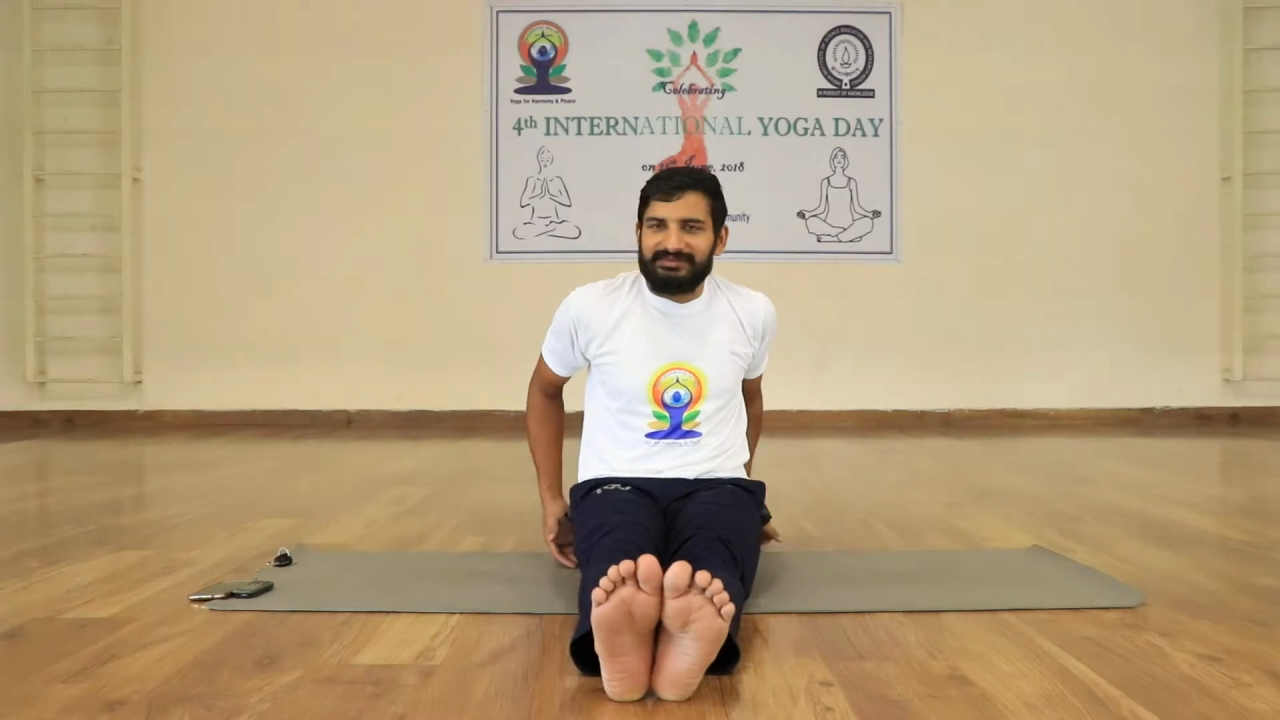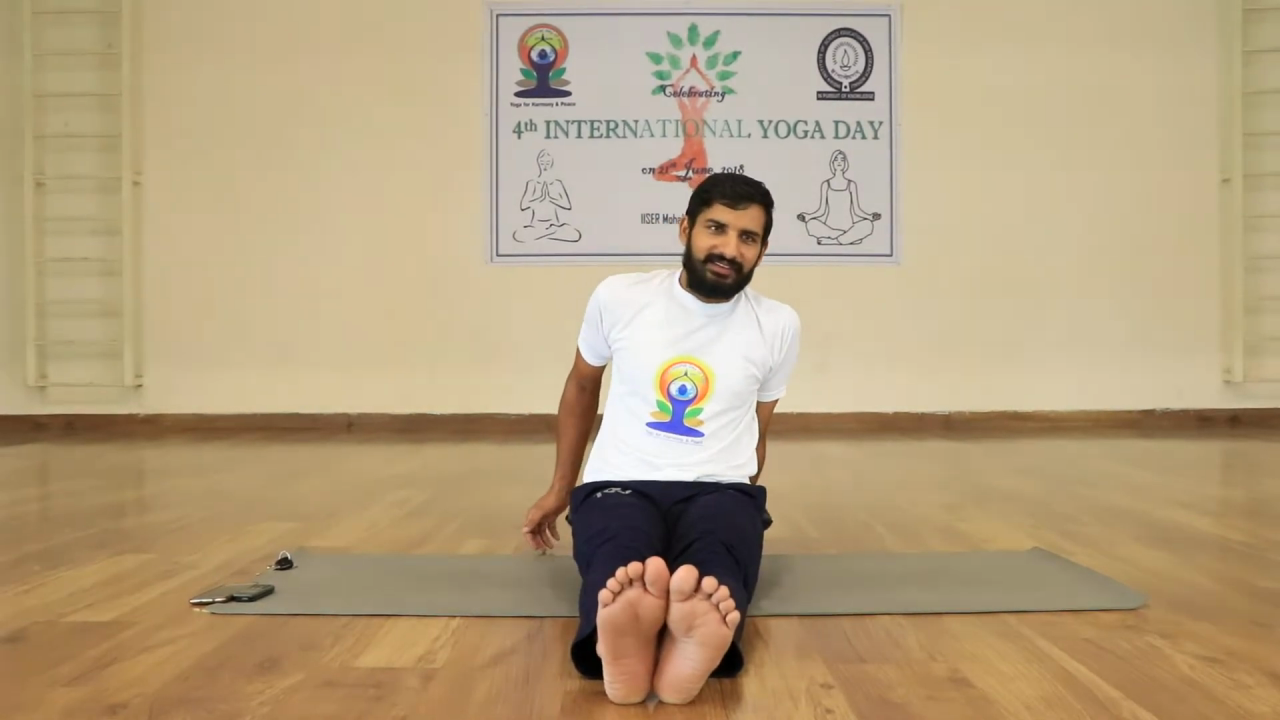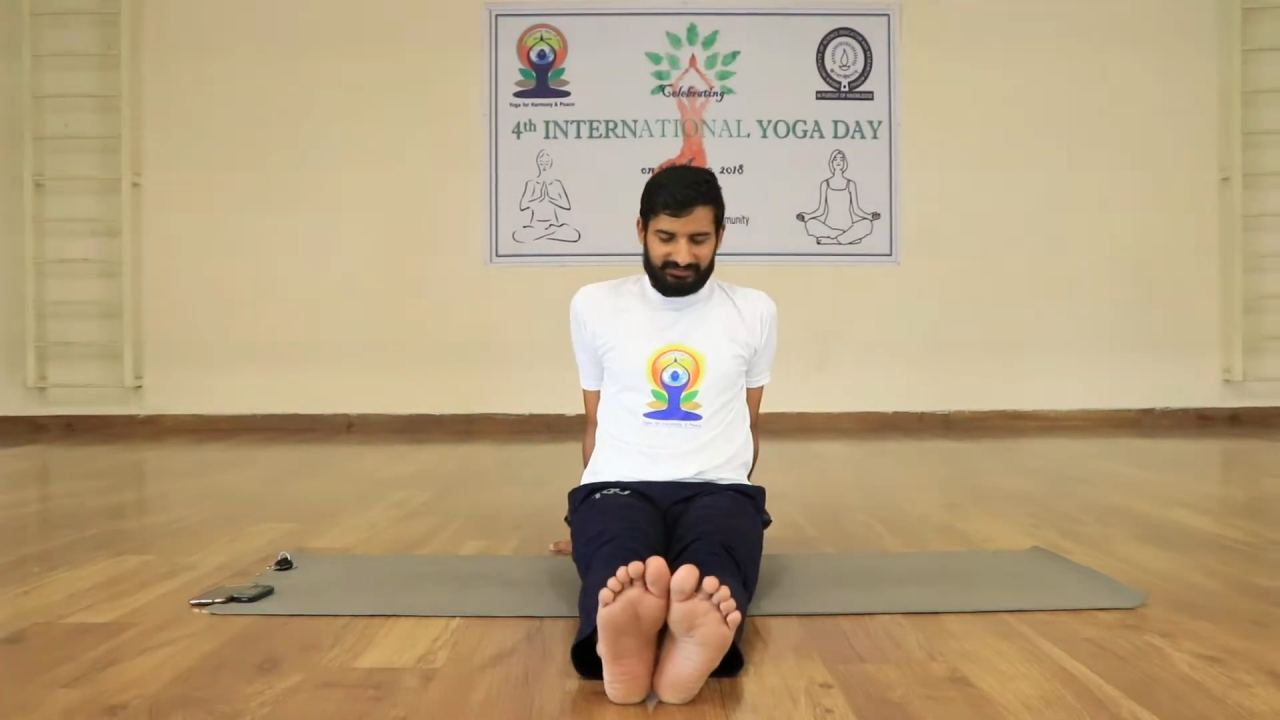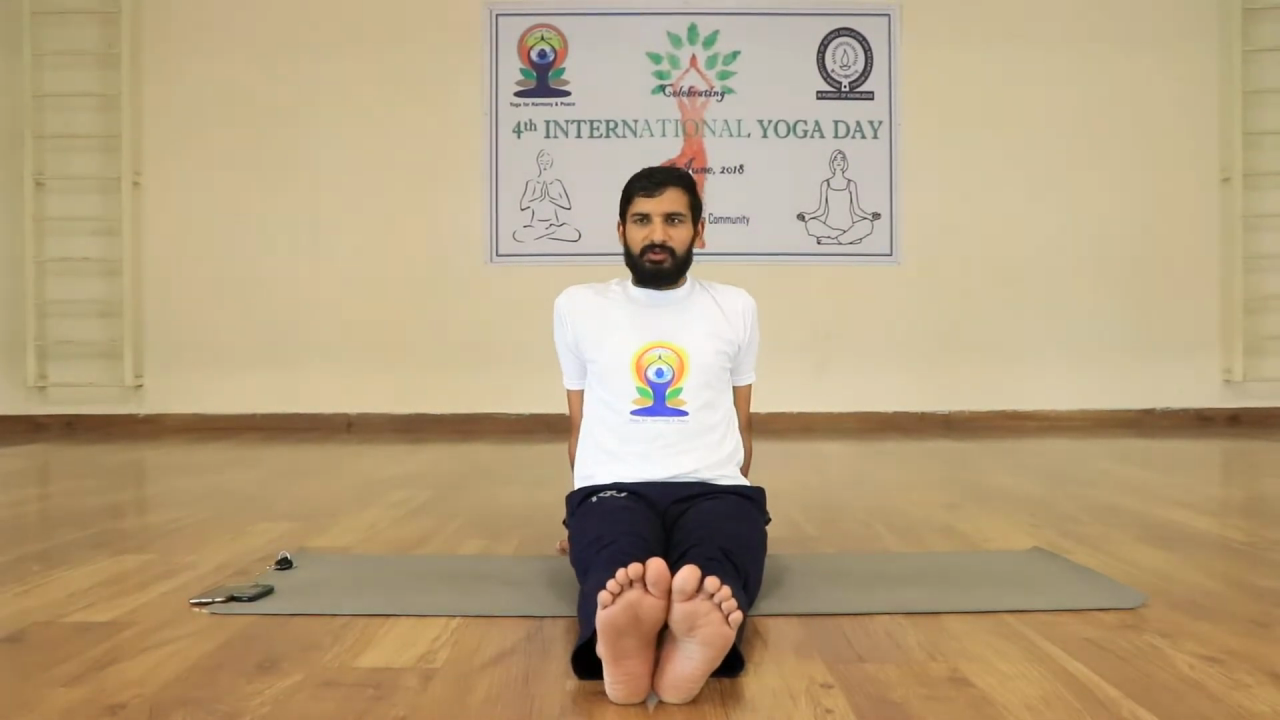
dt=1s
person 1, frame 1
left shoulder: (753, 312)
right shoulder: (589, 307)
right elbow: (544, 391)
left wrist: (741, 489)
right wrist: (550, 497)
left hip: (715, 487)
right hip: (616, 485)
left knee: (709, 572)
right knee: (618, 567)
left ankle: (693, 636)
right ankle: (618, 640)
person 1, frame 2
left shoulder: (778, 324)
right shoulder: (618, 297)
right elbow: (582, 385)
left wrist: (739, 509)
right wrist: (560, 486)
left hip: (719, 489)
right hip: (620, 485)
left knee: (712, 573)
right knee: (621, 568)
left ankle: (696, 642)
right ankle: (619, 642)
person 1, frame 3
left shoulder: (754, 310)
right shoulder: (594, 305)
left wrist: (729, 496)
right wrist: (594, 512)
left hip: (716, 489)
right hip: (619, 485)
left knee: (711, 570)
right knee: (619, 564)
left ankle: (698, 640)
right ankle: (618, 642)
person 1, frame 4
left shoulder: (735, 307)
right shoulder: (578, 306)
left wrist: (731, 502)
right wrist: (587, 509)
left hip: (714, 488)
right hip: (614, 488)
left knee: (715, 580)
right knee: (619, 572)
left ankle: (696, 641)
right ankle: (617, 641)
